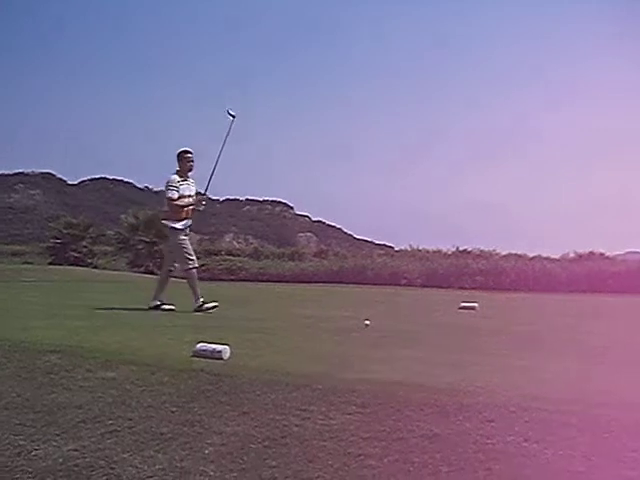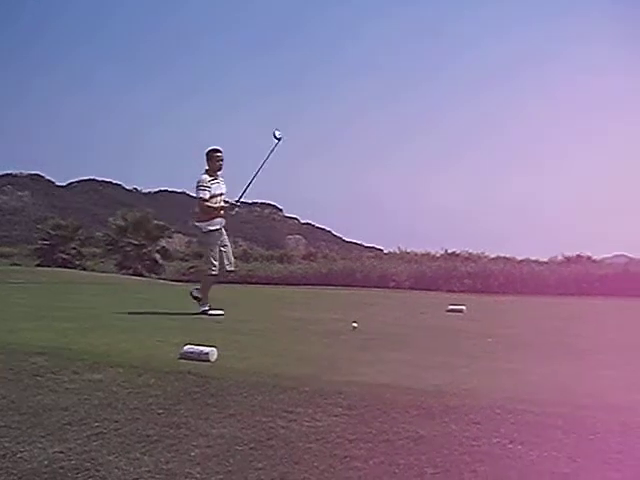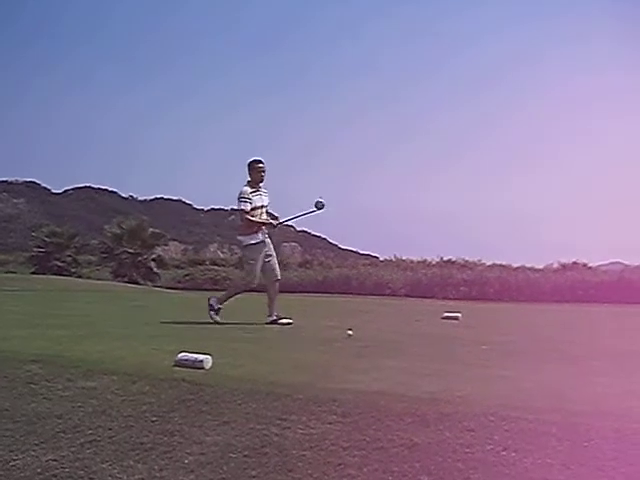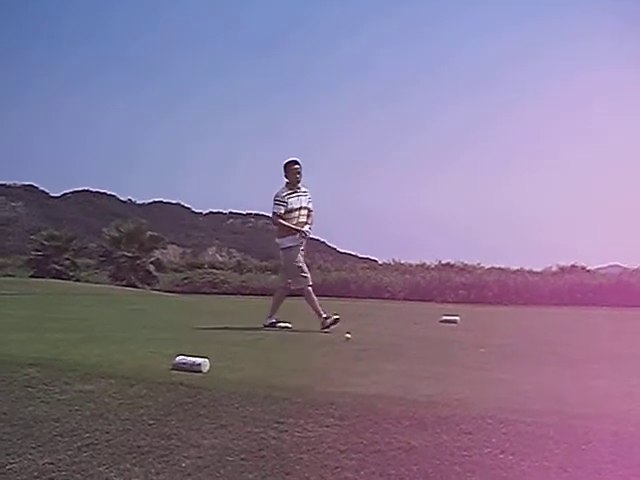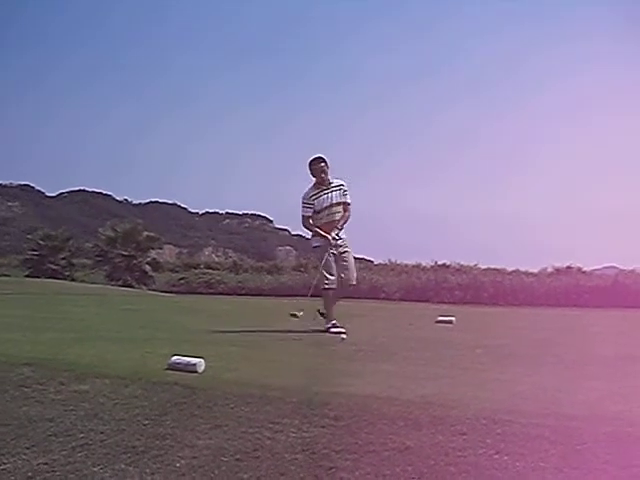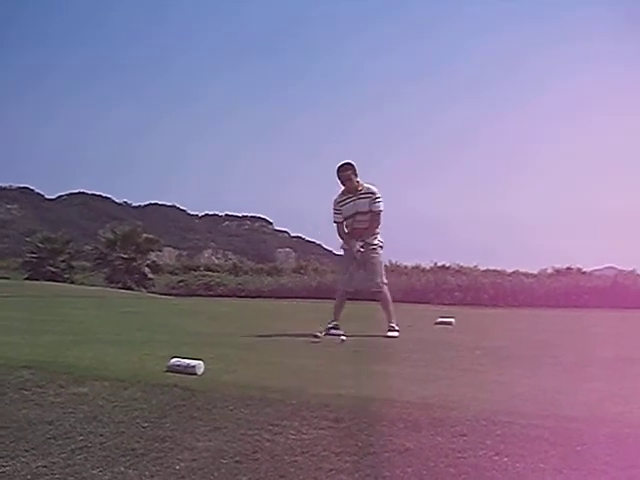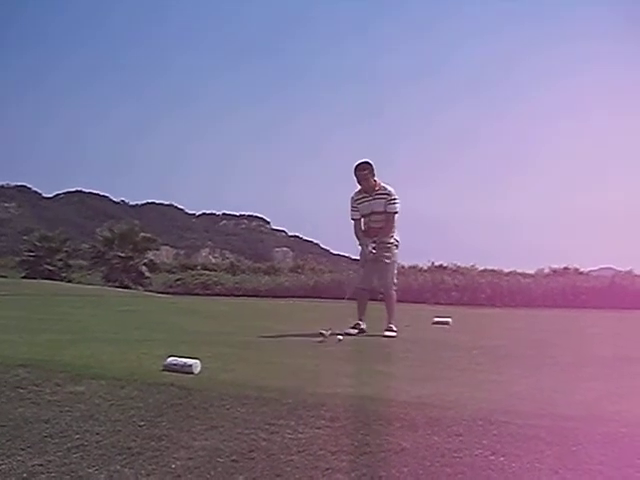
dt=0.4s
person 1, frame 1
left shoulder: (191, 182)
right shoulder: (173, 181)
right elbow: (171, 204)
left wrist: (198, 204)
right wrist: (192, 202)
left hip: (184, 227)
right hip: (175, 227)
left knee: (169, 265)
right knee: (190, 263)
left ankle: (156, 300)
right ankle: (198, 301)
person 1, frame 2
left shoulder: (220, 180)
right shoulder: (204, 180)
right elbow: (202, 205)
left wrist: (228, 206)
right wrist: (224, 207)
left hip: (217, 227)
right hip: (208, 228)
left knee: (228, 264)
right knee: (212, 267)
left ankle: (199, 292)
right ankle: (204, 305)
person 1, frame 3
left shoulder: (264, 192)
right shoulder: (246, 192)
right elbow: (244, 218)
left wrist: (271, 219)
right wrist: (265, 222)
left hip: (263, 238)
right hip: (251, 241)
left knee: (274, 276)
right knee: (250, 280)
left ankle: (273, 315)
right ankle: (217, 302)
person 1, frame 4
left shoulder: (305, 193)
right shoulder: (282, 195)
left elbow: (309, 215)
right elbow: (276, 220)
left wrist: (306, 227)
right wrist: (296, 229)
left hip: (299, 242)
right hip: (289, 243)
left knee: (287, 283)
right knee: (304, 281)
left ankle: (271, 318)
right ankle: (322, 317)
person 1, frame 5
left shoulder: (341, 186)
right shoulder: (309, 195)
left elbow: (346, 212)
right elbow: (306, 222)
left wrist: (336, 229)
right wrist: (325, 235)
left hip: (339, 238)
right hip: (321, 242)
left knee: (349, 278)
right knee: (329, 281)
left ankle: (327, 309)
right ankle: (330, 321)
person 1, frame 6
left shoulder: (372, 193)
right shoulder: (339, 200)
left elbow: (376, 221)
right elbow: (340, 228)
left wrist: (362, 241)
right wrist: (352, 244)
left hip: (371, 244)
right hip: (350, 245)
left knee: (380, 284)
right knee: (345, 285)
left ankle: (392, 323)
right ankle: (334, 322)
person 1, frame 7
left shoulder: (388, 193)
right shoulder: (356, 198)
left elbow: (390, 223)
right elbow: (357, 225)
left wrist: (375, 242)
right wrist: (365, 244)
left hip: (387, 242)
right hip: (367, 243)
left knee: (388, 284)
right knee: (362, 283)
left ankle: (391, 324)
right ankle: (360, 322)
